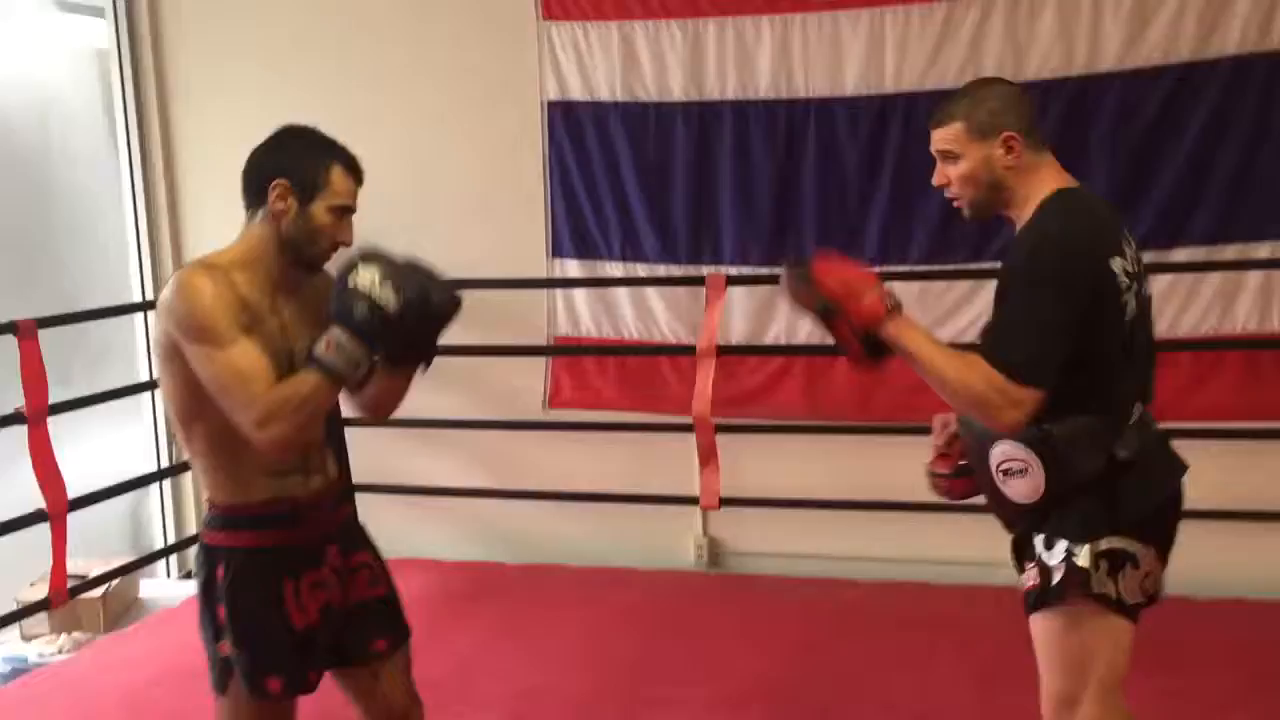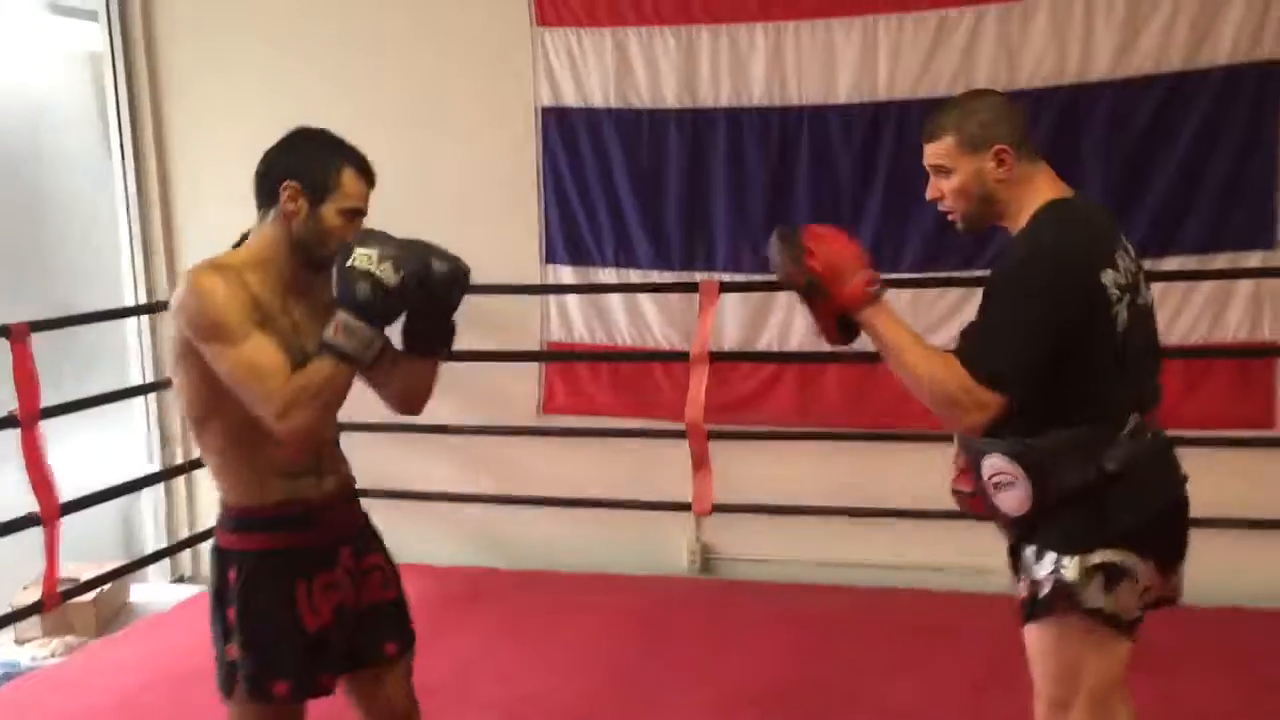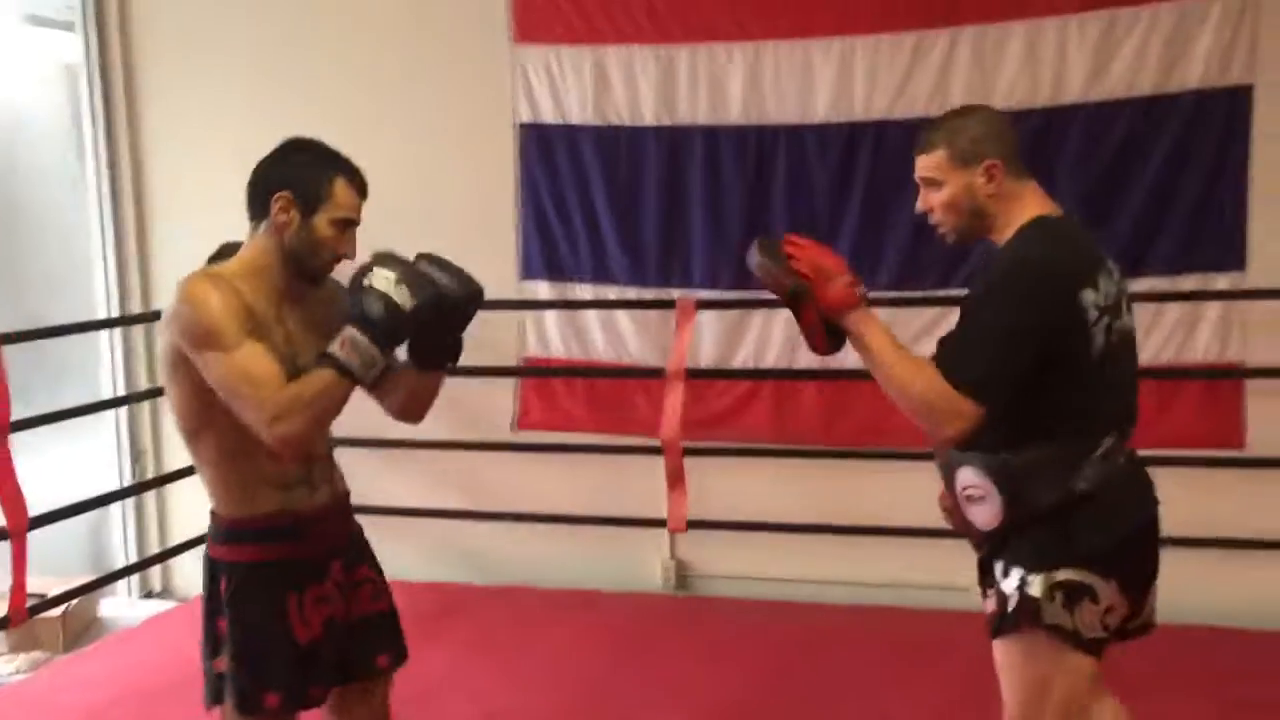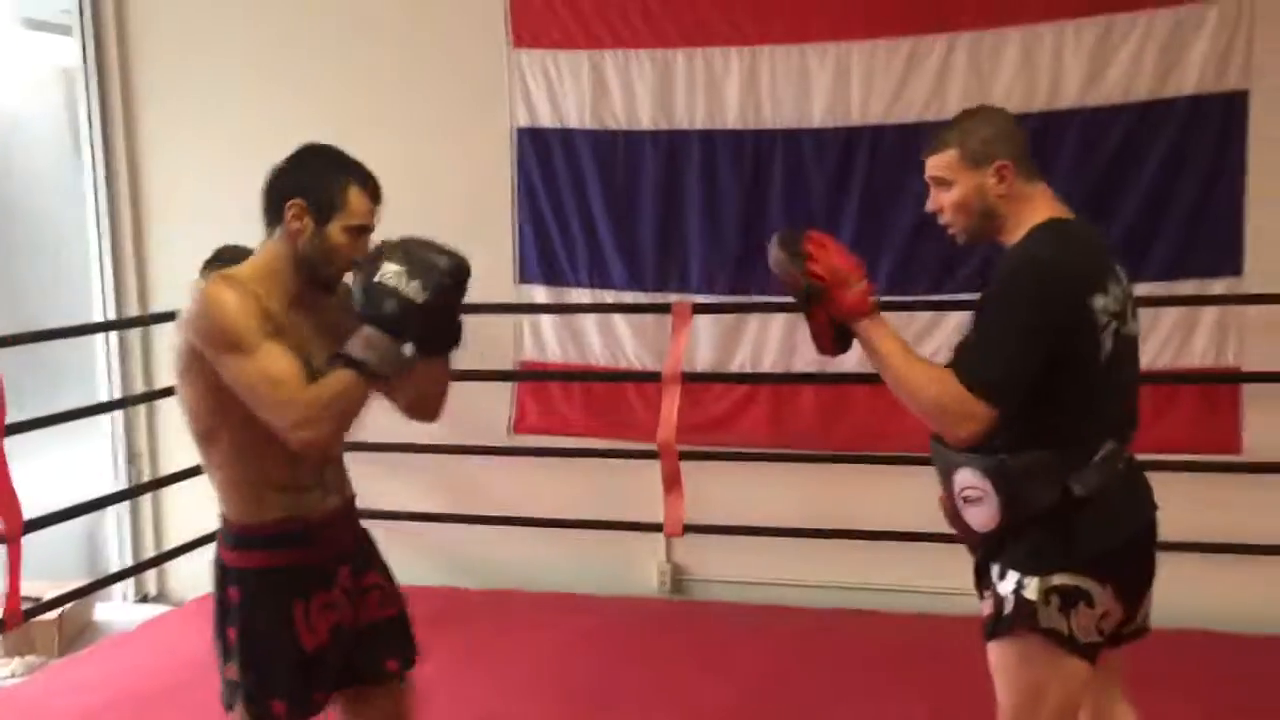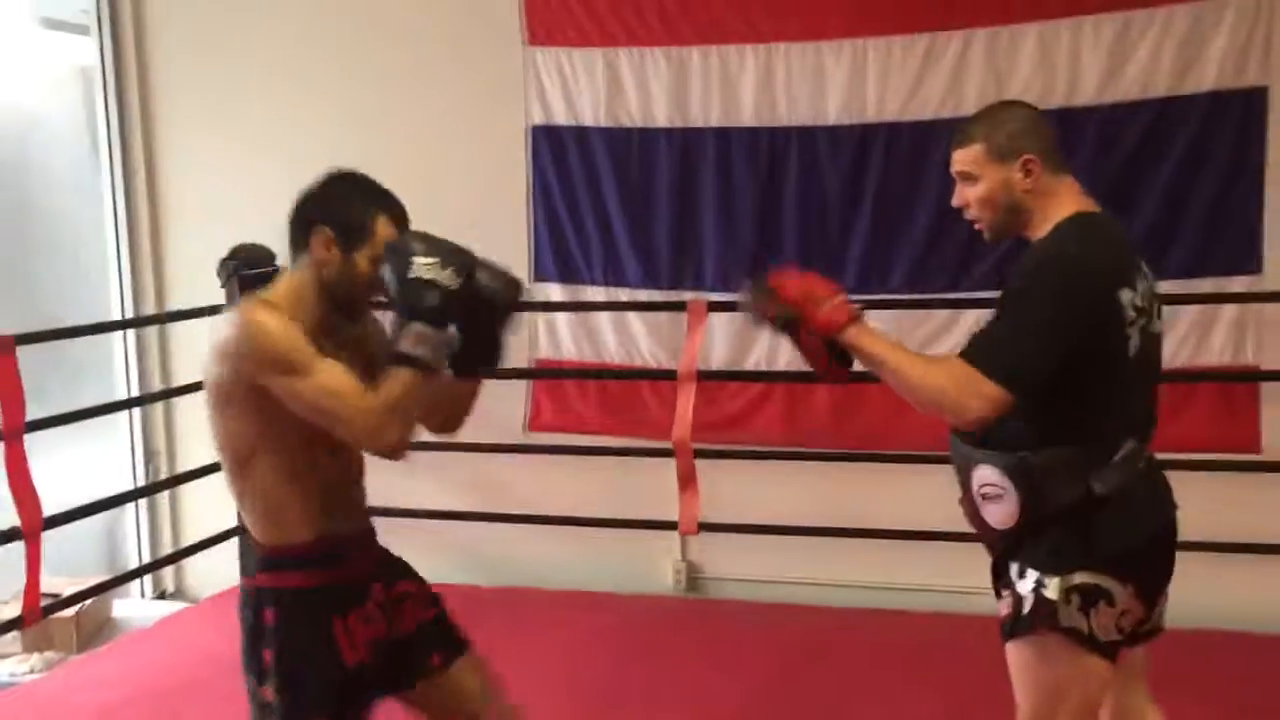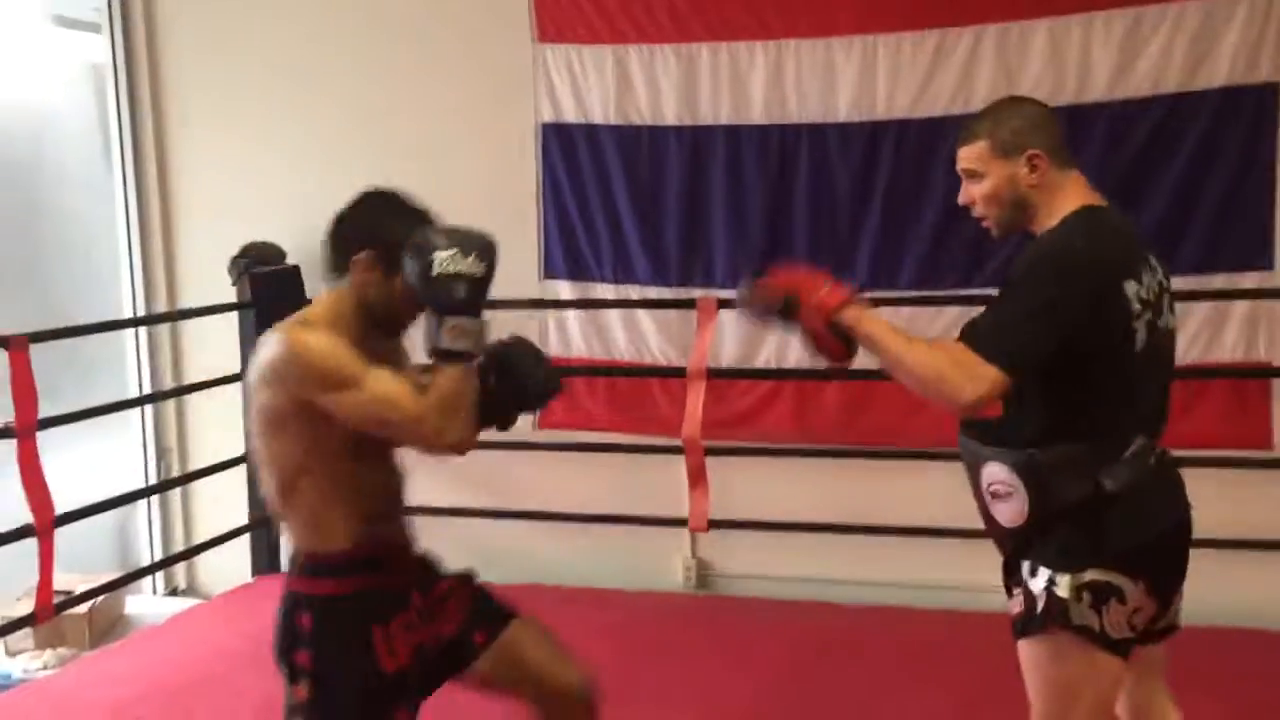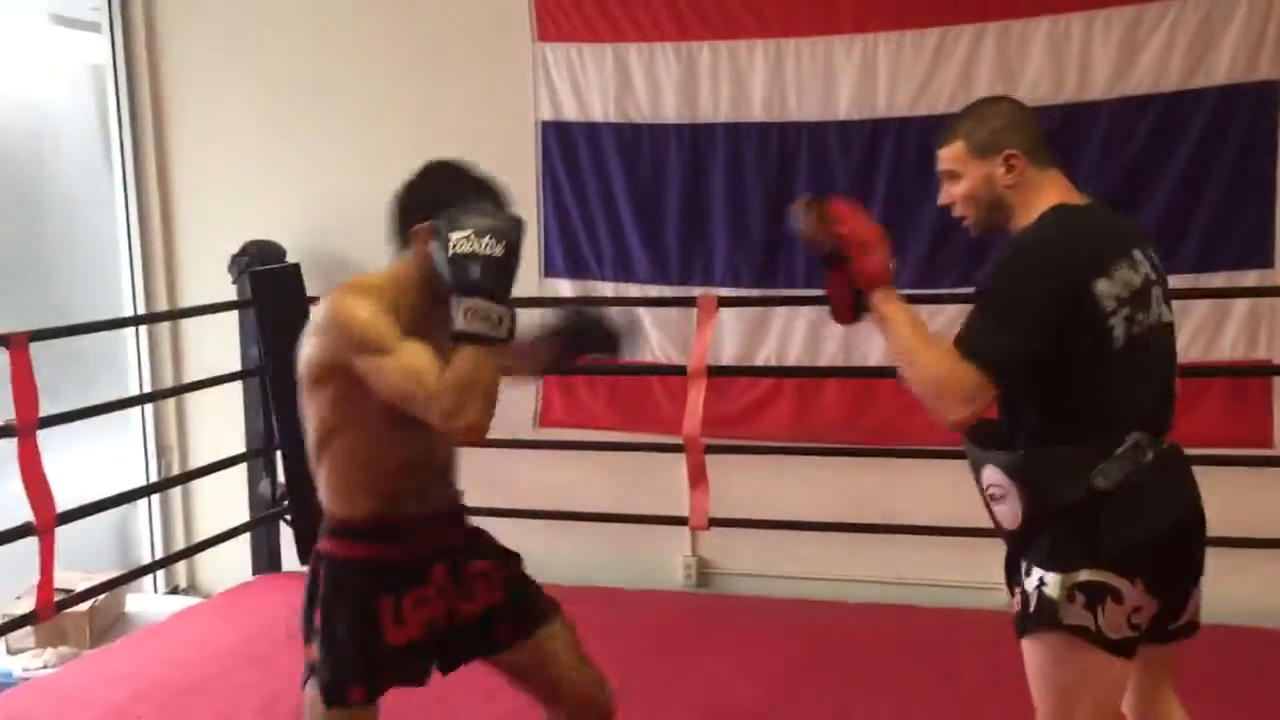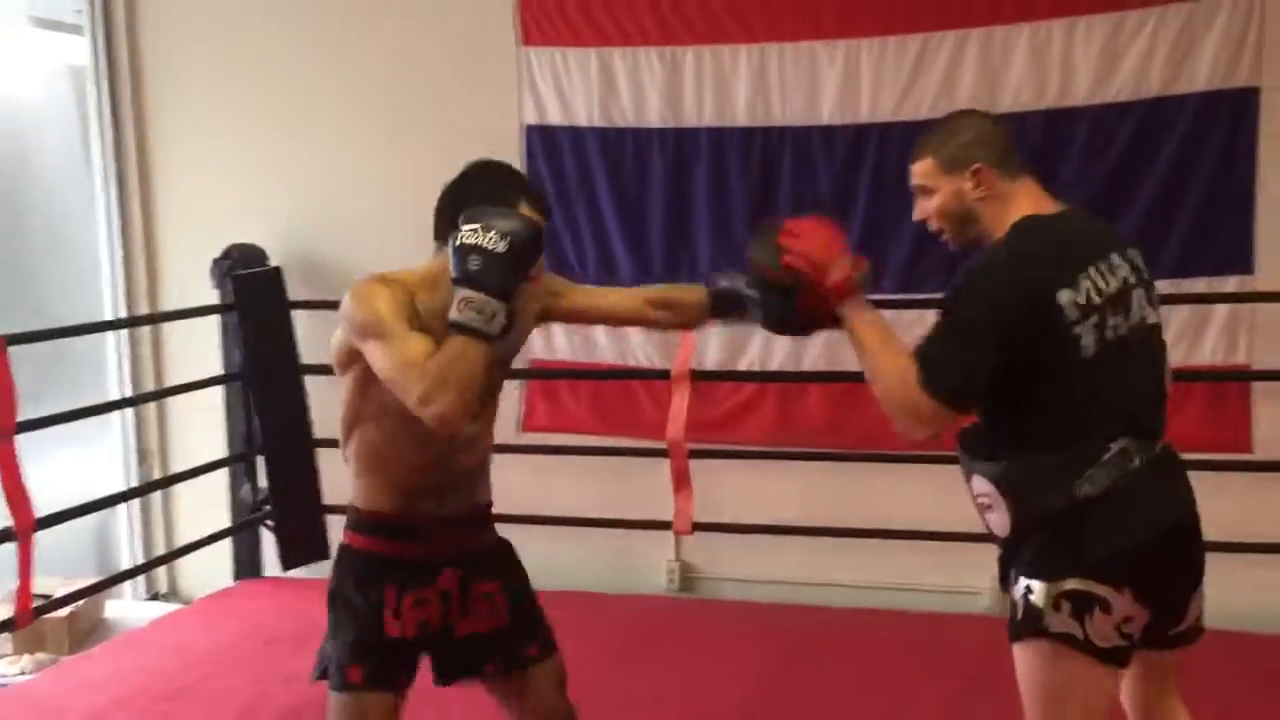
dt=0.1s
person 1, frame 1
left shoulder: (1051, 247)
right shoulder: (1086, 221)
left elbow: (1007, 403)
left wrist: (883, 317)
right wrist: (964, 426)
left hip: (1095, 507)
right hip: (1114, 489)
person 1, frame 2
left shoulder: (1041, 257)
right shoulder: (1083, 229)
left elbow: (970, 404)
left wrist: (864, 301)
right wrist: (989, 454)
left hip: (1089, 518)
right hip: (1115, 497)
person 1, frame 3
left shoulder: (1025, 272)
right shoulder: (1073, 249)
left elbow: (947, 414)
left wrist: (847, 306)
right wrist: (986, 468)
left hip: (1064, 534)
right hip: (1100, 514)
person 1, frame 4
left shoulder: (1035, 273)
right shoulder: (1081, 251)
left elbow: (961, 415)
left wrist: (860, 313)
right wrist: (987, 470)
left hip: (1060, 540)
right hip: (1100, 519)
person 1, frame 5
left shoulder: (1063, 267)
right shoulder: (1105, 248)
left elbow: (973, 399)
left wrist: (845, 324)
right wrist: (1014, 452)
left hip: (1079, 537)
right hip: (1123, 518)
person 1, frame 6
left shoulder: (1064, 260)
right shoulder: (1113, 242)
left elbow: (968, 384)
left wrist: (844, 309)
right wrist: (1022, 443)
left hip: (1090, 533)
right hip: (1133, 514)
person 1, frame 7
left shoulder: (1037, 261)
right shoulder: (1123, 239)
left elbow: (955, 399)
left wrist: (877, 285)
left hip: (1095, 533)
right hip: (1159, 509)
person 1, frame 8
left shoulder: (1003, 274)
right shoulder: (1106, 244)
left elbow: (916, 413)
left wrist: (845, 292)
left hip: (1080, 537)
right hip: (1152, 512)
person 2, frame 1
left shoulder: (312, 282)
right shoulder: (199, 292)
left elbow: (373, 402)
right elbow: (269, 428)
left wrist: (409, 341)
right wrist: (350, 332)
left hip: (335, 530)
right hip: (253, 552)
person 2, frame 2
left shoulder: (325, 283)
right shoulder: (212, 291)
left elbow: (405, 397)
right elbow: (289, 419)
left wrist: (428, 329)
right wrist: (360, 317)
left hip: (347, 533)
right hip: (265, 555)
person 2, frame 3
left shoulder: (323, 296)
right shoulder: (202, 302)
left elbow: (408, 405)
right elbow: (282, 426)
left wrist: (436, 339)
right wrist: (367, 332)
left hip: (339, 544)
right hip: (258, 566)
person 2, frame 4
left shoulder: (332, 300)
right shoulder: (221, 305)
left elbow: (421, 404)
right elbow: (307, 429)
left wrist: (434, 329)
right wrist: (379, 330)
left hip: (347, 548)
right hip: (268, 571)
person 2, frame 5
left shoulder: (349, 321)
right shoulder: (256, 330)
left elbow: (441, 416)
right elbow: (383, 433)
left wrist: (477, 338)
right wrist: (422, 323)
left hip: (371, 571)
right hip: (298, 594)
person 2, frame 6
left shoulder: (375, 338)
right shoulder: (301, 349)
left elbow: (436, 418)
right elbow: (442, 432)
left wrist: (497, 390)
right wrist: (457, 316)
left hip: (408, 577)
right hip: (339, 603)
person 2, frame 7
left shoulder: (455, 294)
right shoulder: (350, 313)
left elbow: (483, 375)
right elbow: (462, 415)
left wrist: (561, 343)
right wrist: (483, 295)
left hip: (450, 545)
right hip: (362, 565)
person 2, frame 8
left shoulder: (522, 293)
right shoulder: (377, 301)
left elbow: (647, 304)
right elbow: (442, 408)
left wrist: (732, 295)
right wrist: (481, 294)
left hip: (474, 549)
right hip: (381, 563)
